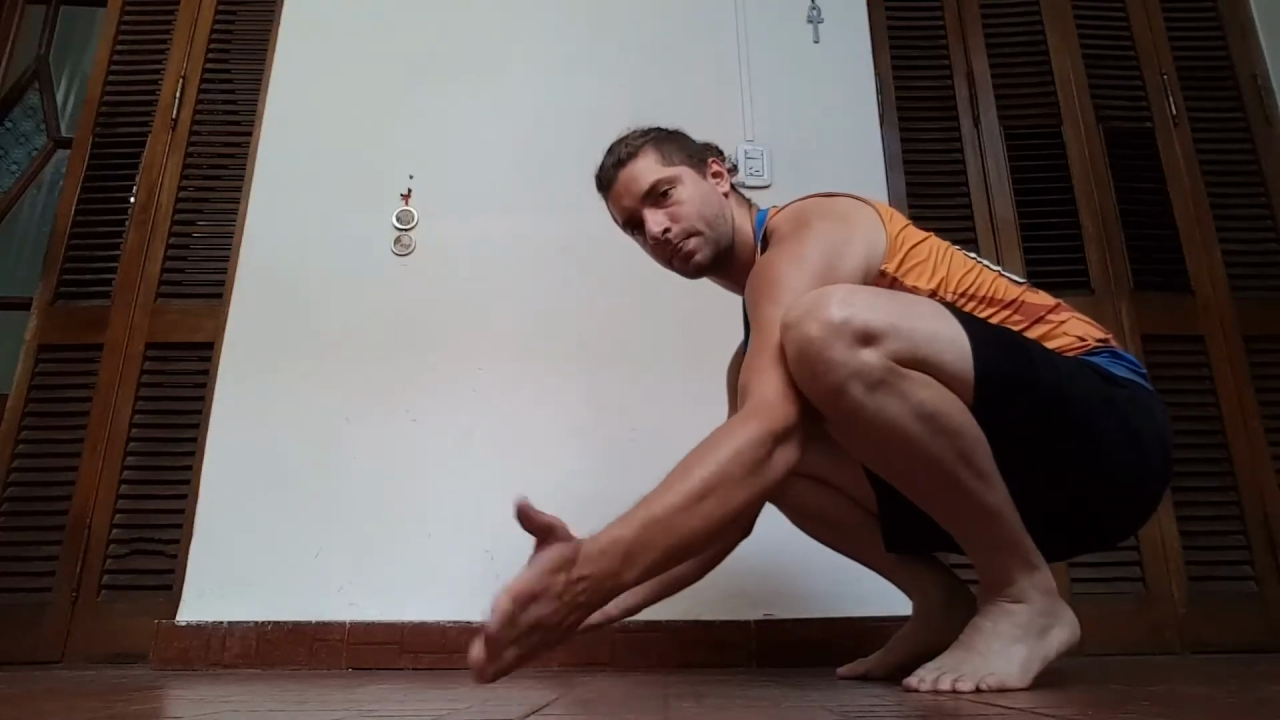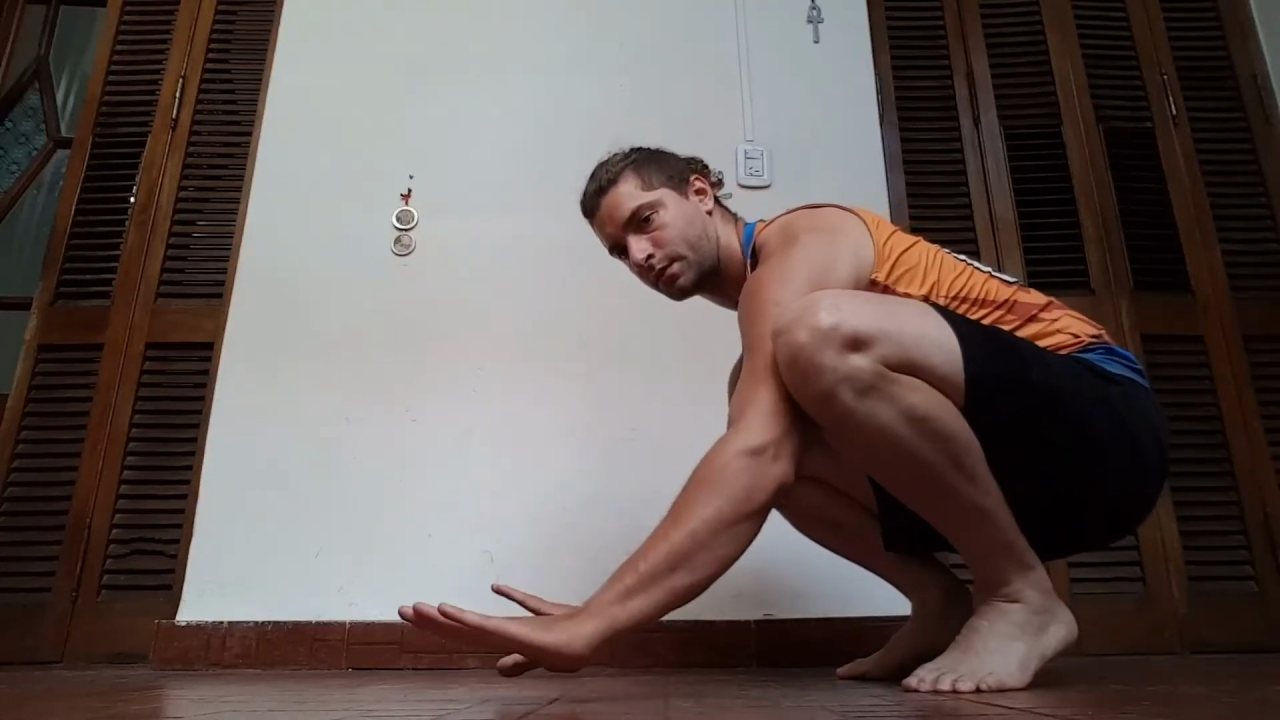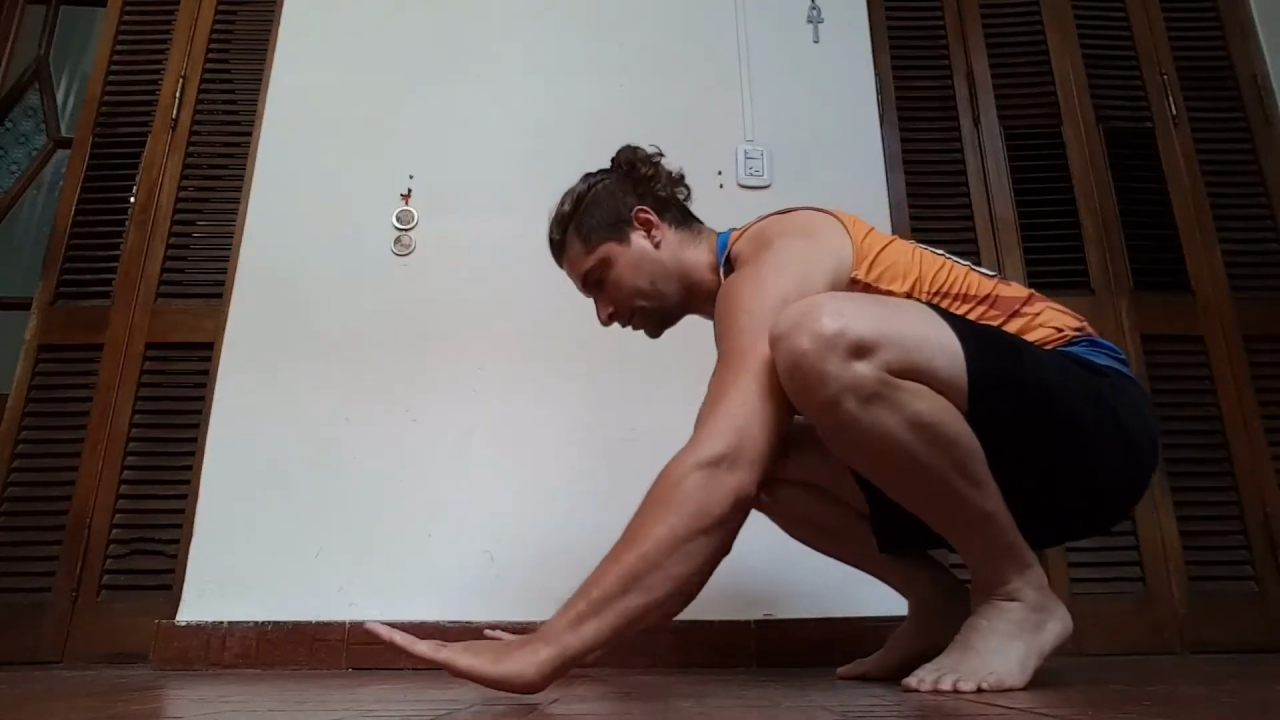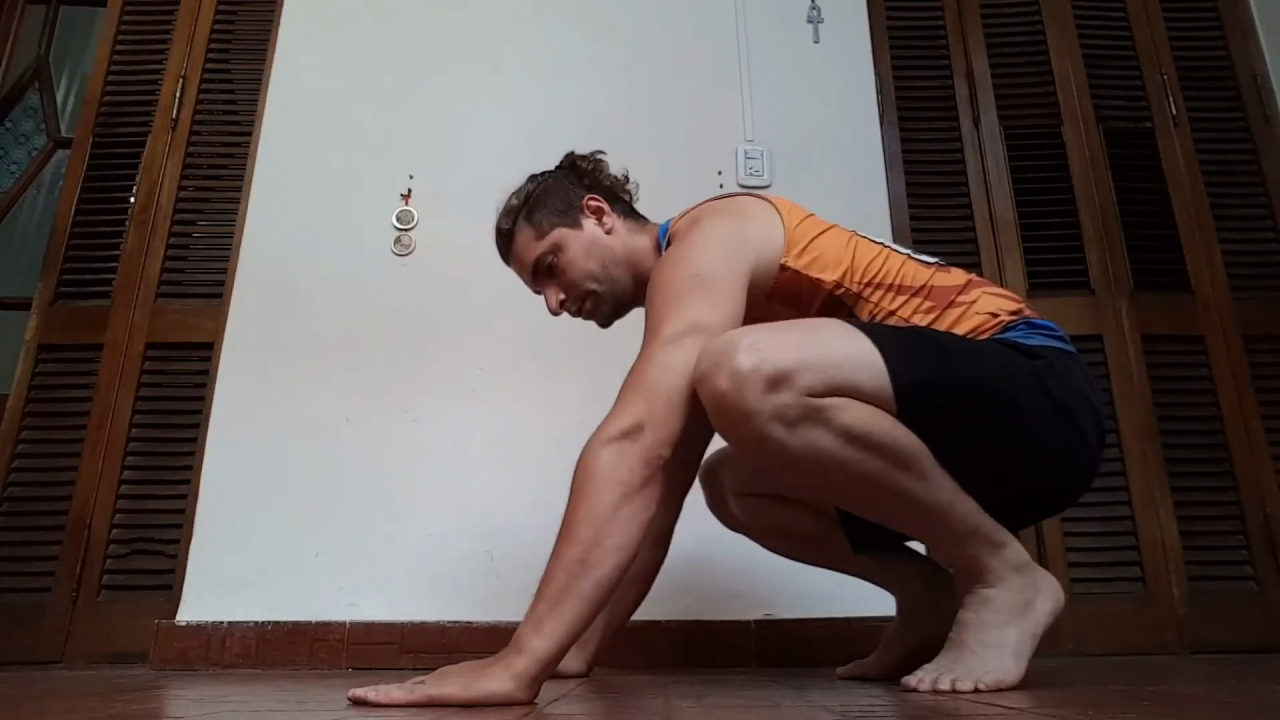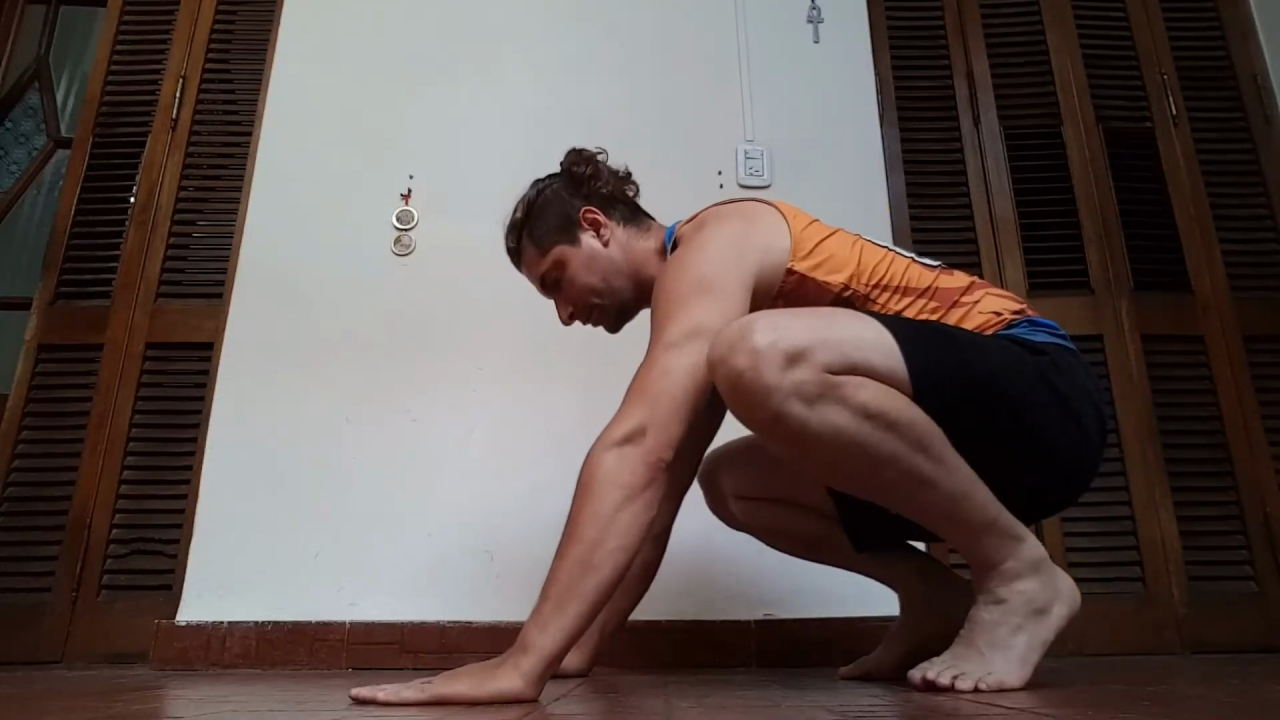
dt=0.5s
person 1, frame 1
left shoulder: (805, 235)
right shoulder: (758, 350)
left elbow: (771, 439)
right elbow: (729, 508)
left wrist: (593, 567)
right wrist: (605, 600)
left hip: (1106, 426)
right hip: (1032, 475)
left knee: (835, 329)
left ankle: (1024, 595)
right ankle: (948, 606)
person 1, frame 2
left shoulder: (799, 245)
right shoulder: (765, 340)
left elbow: (758, 461)
right elbow: (745, 491)
left wrist: (590, 625)
right wrist: (595, 614)
left hip: (1101, 419)
right hip: (1016, 469)
left knee: (822, 334)
left ankle: (1018, 597)
right ankle: (945, 604)
person 1, frame 3
left shoulder: (773, 256)
right shoulder: (745, 323)
left elbow: (717, 472)
right elbow: (720, 501)
left wrist: (548, 649)
right wrist: (585, 634)
left hip: (1088, 415)
right hip: (1008, 451)
left knee: (823, 338)
left ankle: (1018, 597)
right ankle: (943, 607)
person 1, frame 4
left shoulder: (708, 237)
right shoulder: (697, 313)
left elbow: (635, 444)
right elbow: (654, 495)
left wrist: (521, 661)
right wrist: (577, 651)
left hip: (1036, 394)
right hip: (964, 420)
left knee: (745, 376)
right knee: (729, 484)
left ankle: (1001, 578)
right ankle: (933, 600)
person 1, frame 5
left shoulder: (711, 245)
right shoulder: (702, 316)
left elbow: (638, 451)
right elbow: (658, 489)
left wrist: (525, 662)
right wrist: (579, 649)
left hip: (1039, 393)
right hip: (968, 426)
left knee: (762, 358)
right knee: (730, 481)
left ankle: (1017, 575)
right ankle: (939, 598)
